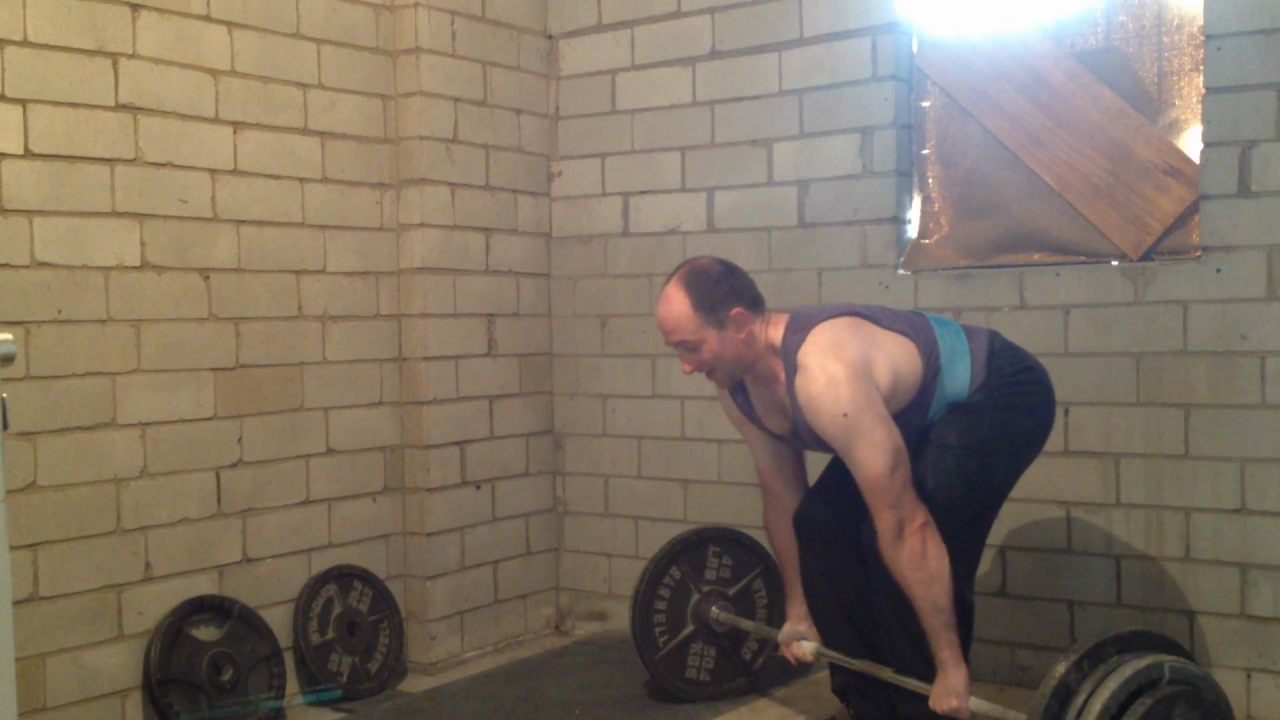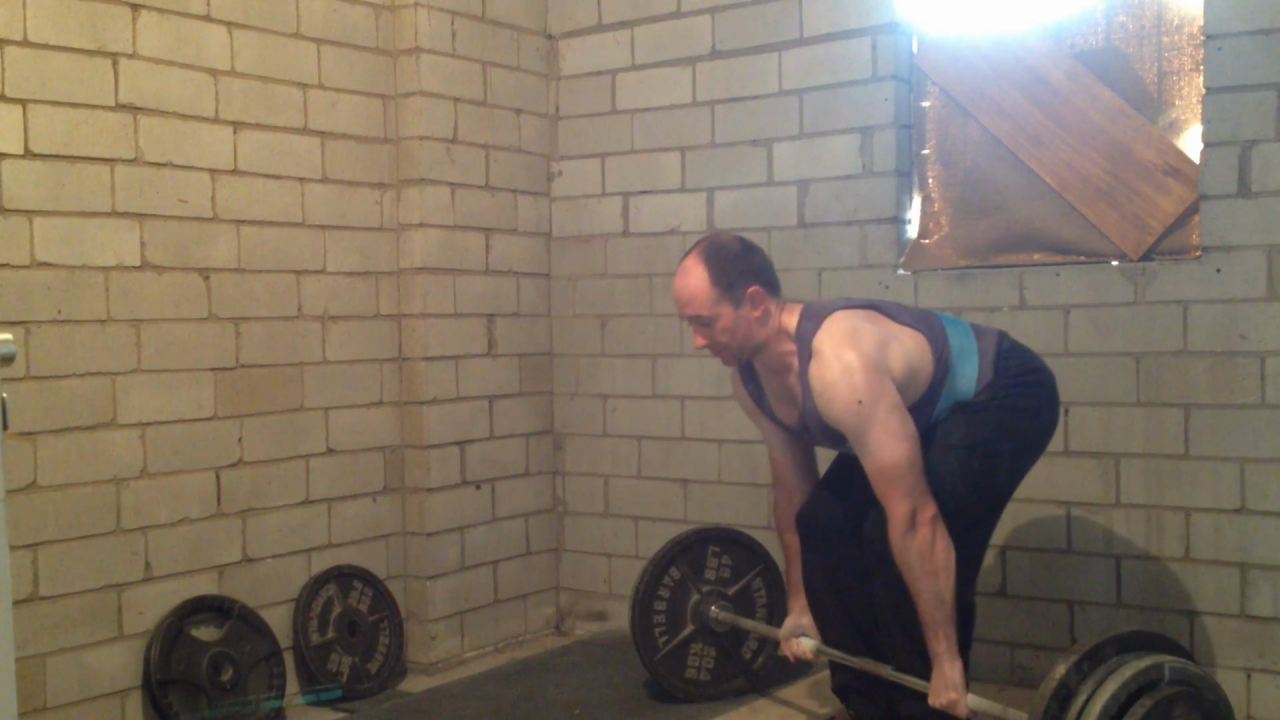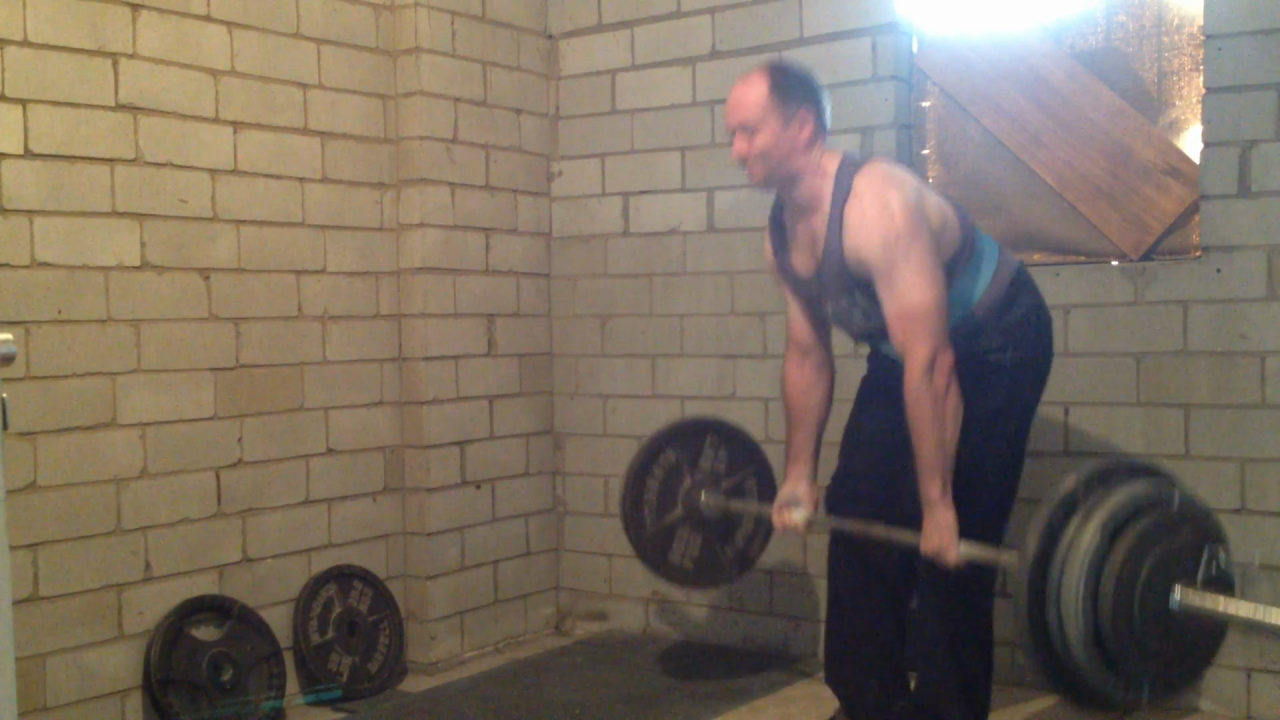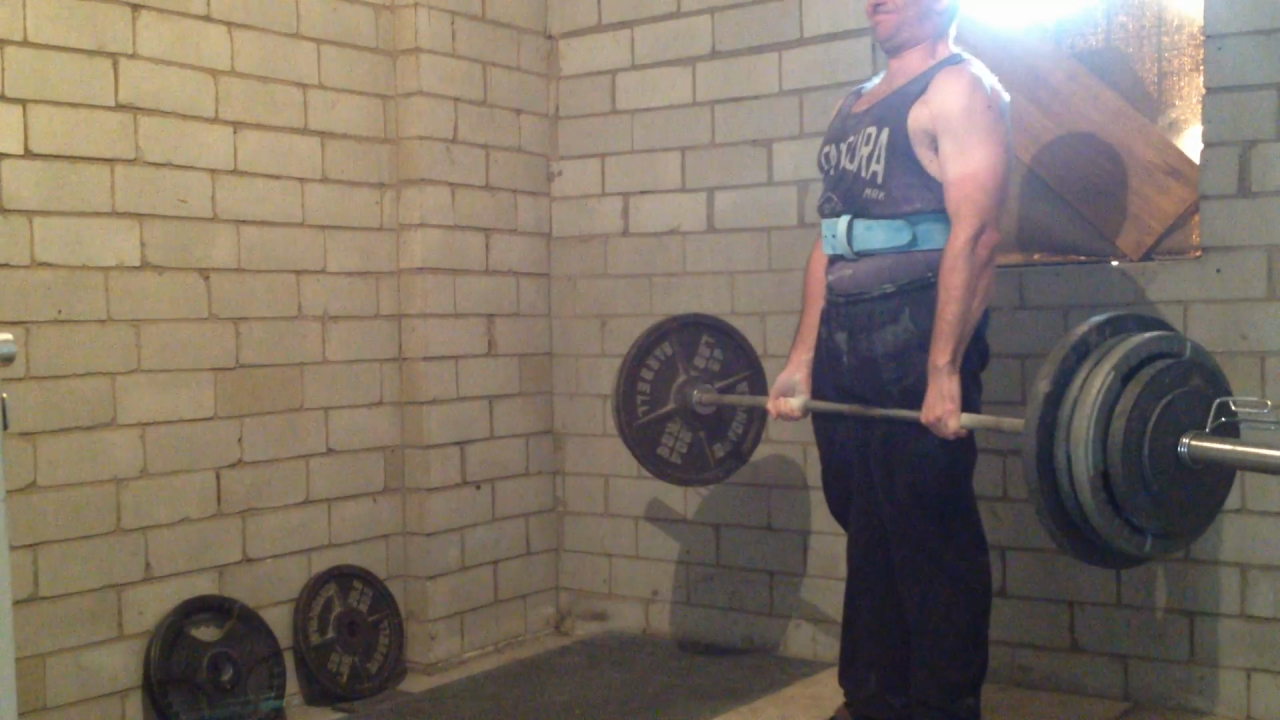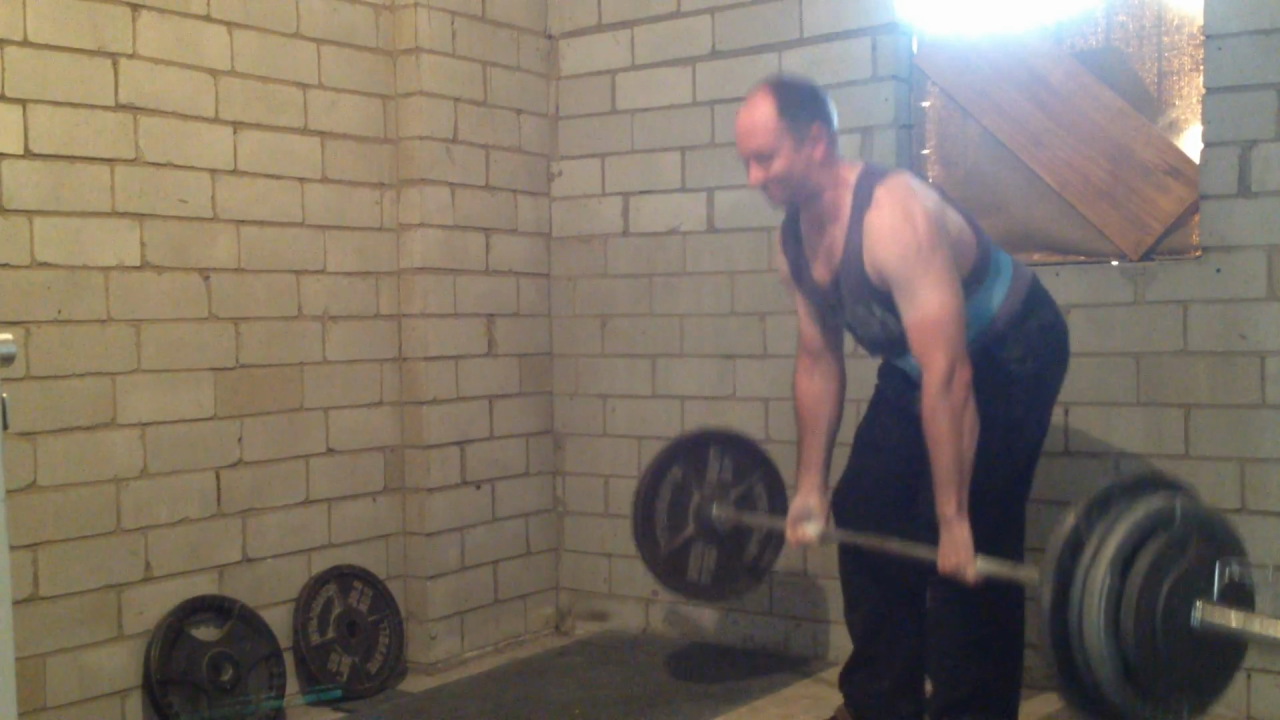
dt=1s
person 1, frame 1
left shoulder: (826, 376)
right shoulder: (738, 388)
left elbow: (905, 524)
right elbow: (781, 499)
left wrist: (951, 667)
right wrist: (798, 609)
left hip: (1000, 396)
right hip: (924, 406)
left knee: (887, 540)
right knee: (823, 524)
person 1, frame 2
left shoulder: (840, 366)
right shoulder: (752, 376)
left elbow: (914, 517)
right elbow: (792, 489)
left wrist: (946, 662)
right wrist: (799, 604)
left hip: (1005, 398)
right hip: (930, 405)
left knee: (893, 539)
right knee: (824, 524)
person 1, frame 3
left shoulder: (877, 206)
right shoulder: (783, 229)
left elbow: (931, 366)
right elbow: (806, 355)
left wrist: (938, 507)
right wrist: (798, 476)
left hip: (995, 346)
right hip: (903, 351)
left knee: (947, 545)
right knee: (856, 516)
person 1, frame 4
left shoulder: (961, 89)
right shoulder: (855, 103)
left elbow: (975, 233)
left wrist: (946, 371)
right wrist: (802, 356)
left hip: (916, 333)
right hip: (844, 337)
left knee: (930, 534)
right knee: (865, 529)
person 1, frame 5
left shoulder: (895, 218)
right shoulder: (794, 241)
left elbow: (948, 377)
right elbow: (818, 362)
left wrist: (954, 521)
right wrist: (811, 486)
left hip: (1008, 353)
right hip: (913, 366)
left knee: (963, 551)
right knee: (864, 515)
